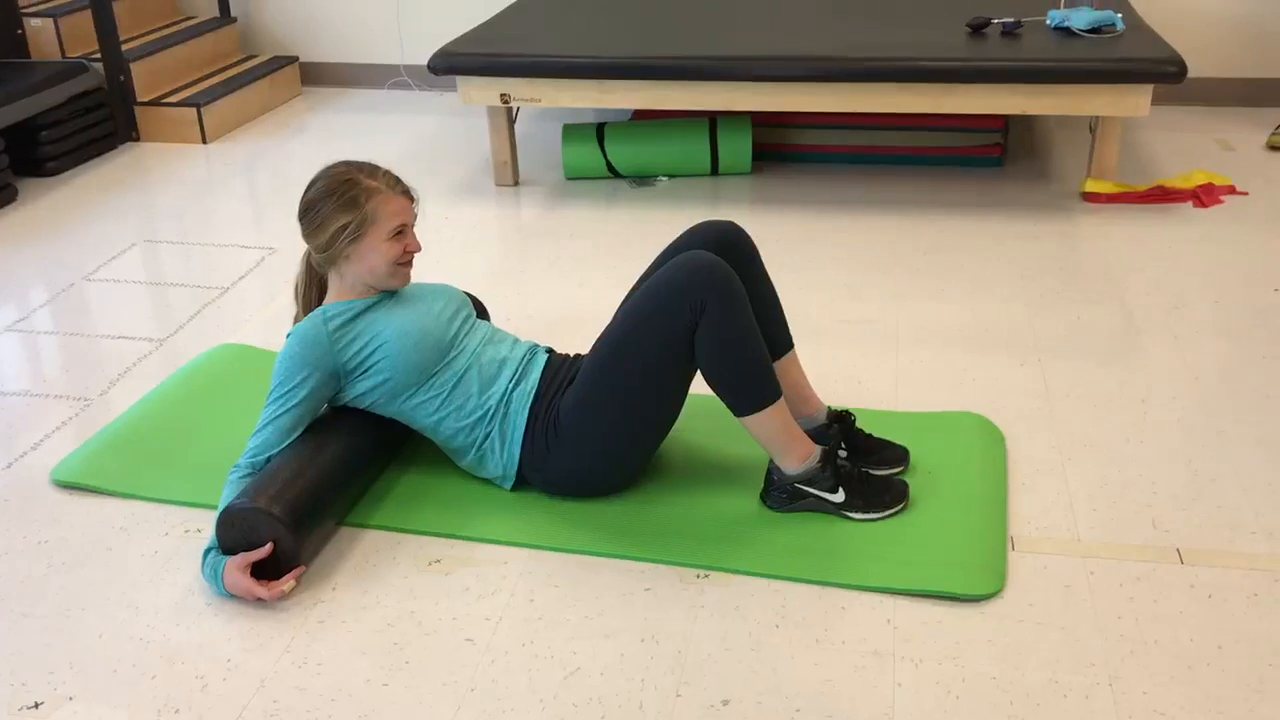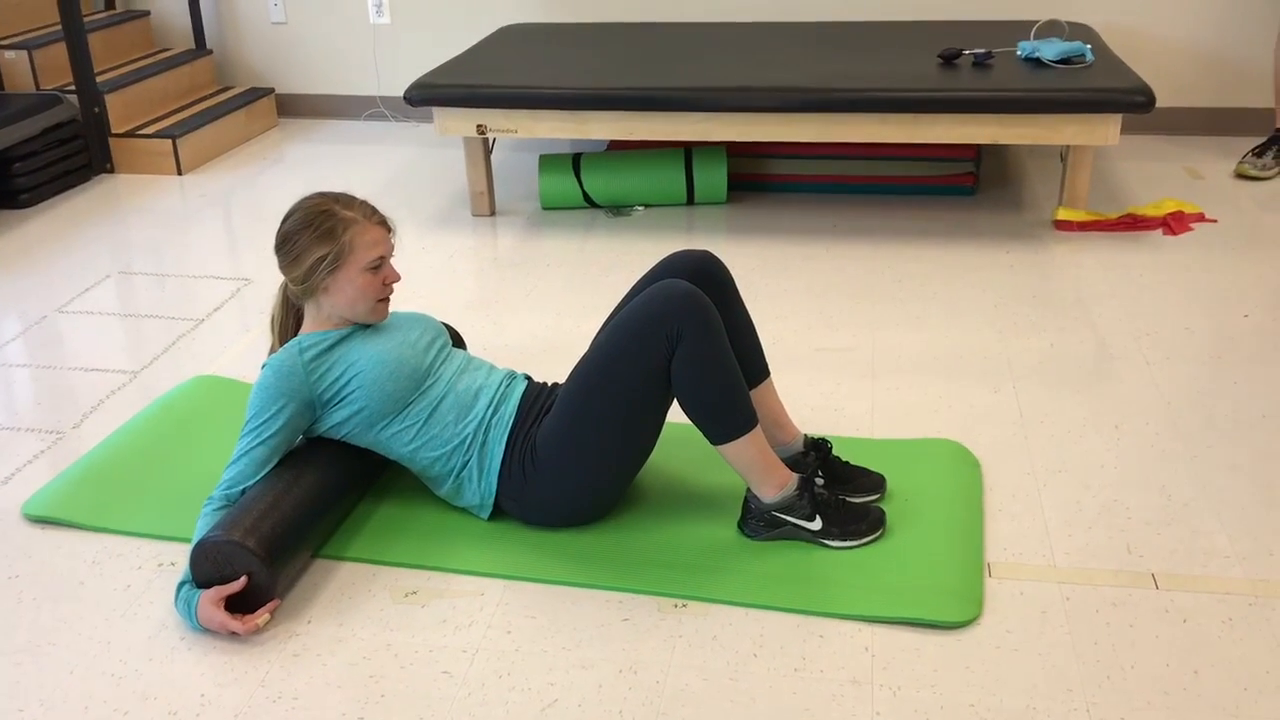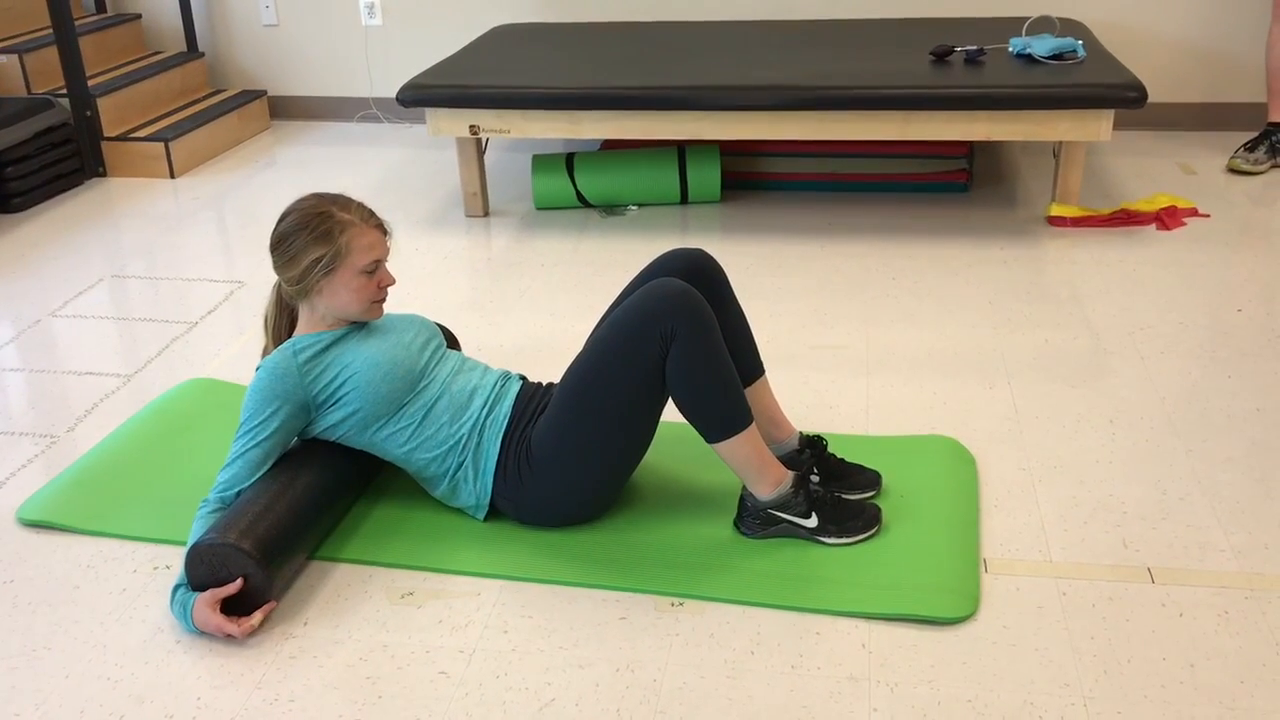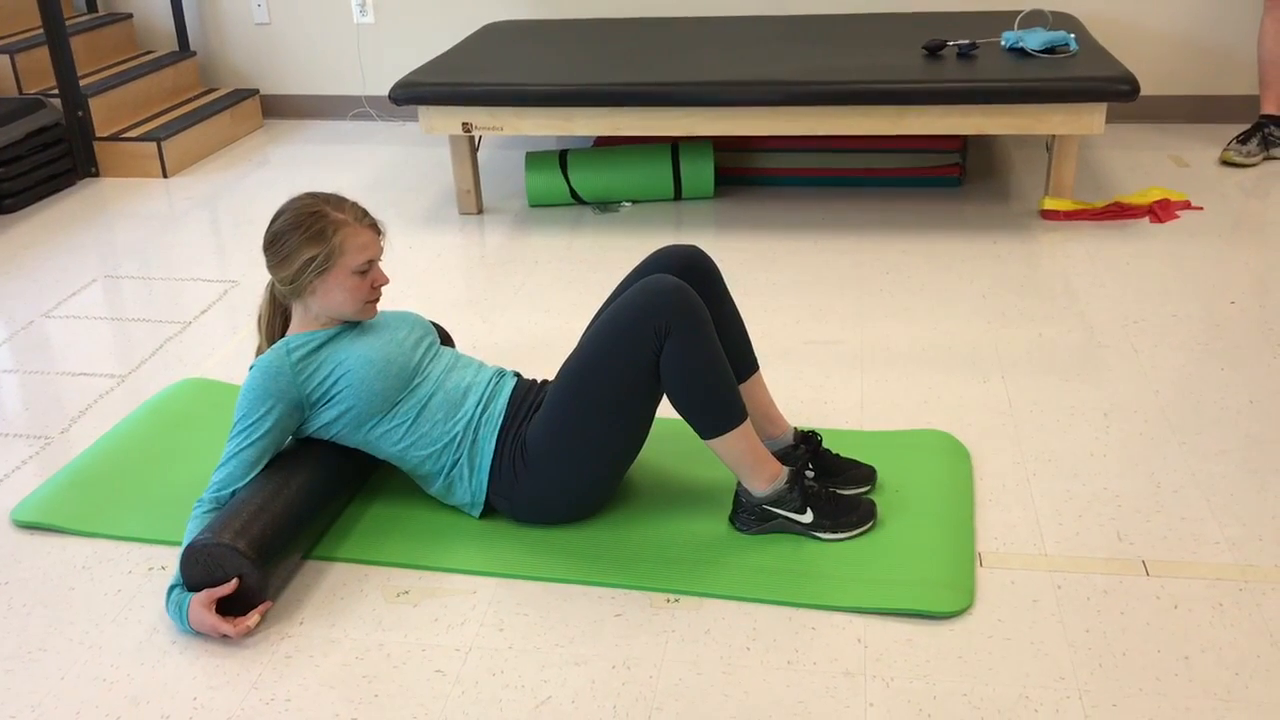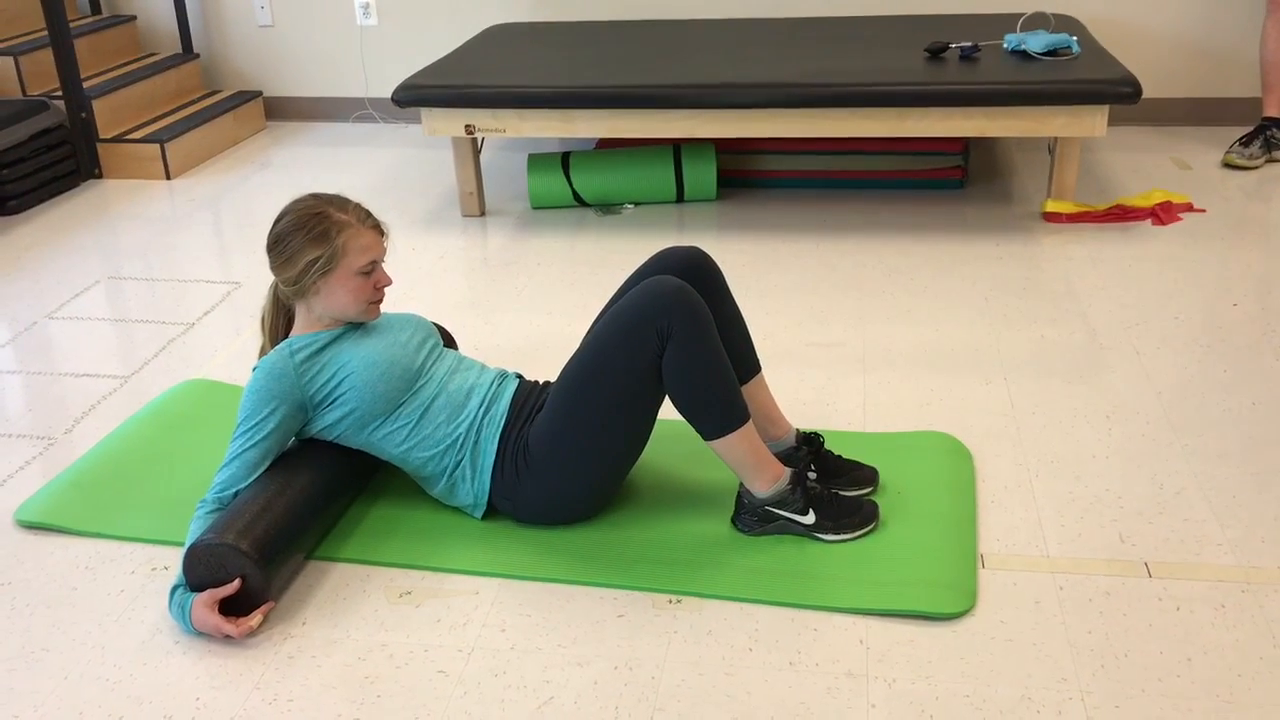
dt=1s
person 1, frame 1
left shoulder: (402, 293)
right shoulder: (319, 341)
right elbow: (258, 460)
right wrist: (224, 556)
left hip: (568, 390)
right hip: (564, 446)
left knee: (719, 241)
right knee: (700, 281)
left ankle: (816, 424)
right ankle: (801, 470)
person 1, frame 2
left shoulder: (381, 323)
right shoulder: (295, 371)
right elbow: (232, 492)
right wrist: (196, 589)
left hip: (548, 418)
right hip: (542, 476)
left knee: (694, 270)
right knee: (677, 310)
left ankle: (792, 453)
right ankle: (778, 500)
person 1, frame 3
left shoulder: (375, 325)
right shoulder: (289, 374)
right elbow: (227, 495)
right wrist: (192, 593)
left hip: (542, 418)
right hip: (538, 476)
left knee: (688, 269)
right knee: (671, 308)
left ankle: (788, 450)
right ankle: (773, 496)
person 1, frame 4
left shoulder: (372, 321)
right shoulder: (283, 372)
right elbow: (222, 495)
right wrist: (188, 592)
left hip: (538, 415)
right hip: (532, 472)
left knee: (681, 263)
right knee: (666, 303)
left ankle: (783, 444)
right ankle: (768, 492)
person 1, frame 5
left shoulder: (372, 324)
right shoulder: (286, 374)
right elbow: (224, 496)
right wrist: (190, 593)
left hip: (539, 416)
right hip: (535, 474)
left knee: (683, 266)
right knee: (667, 306)
left ankle: (784, 447)
right ankle: (771, 495)
